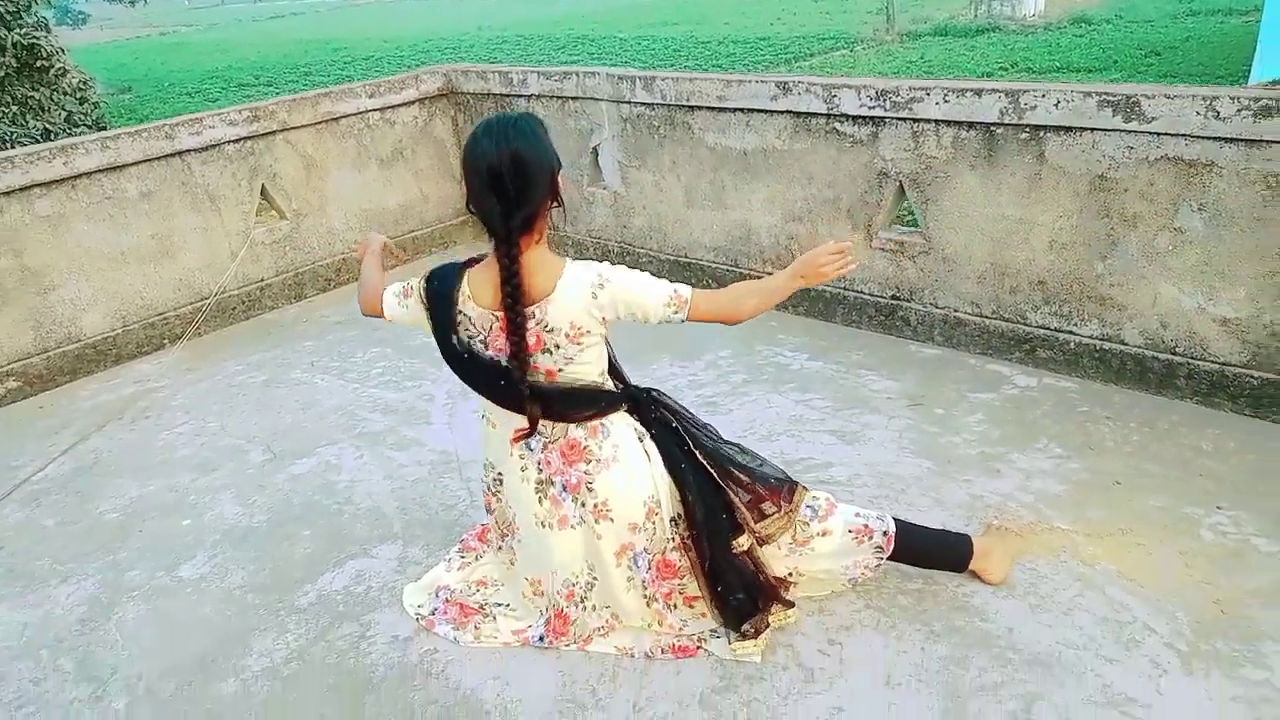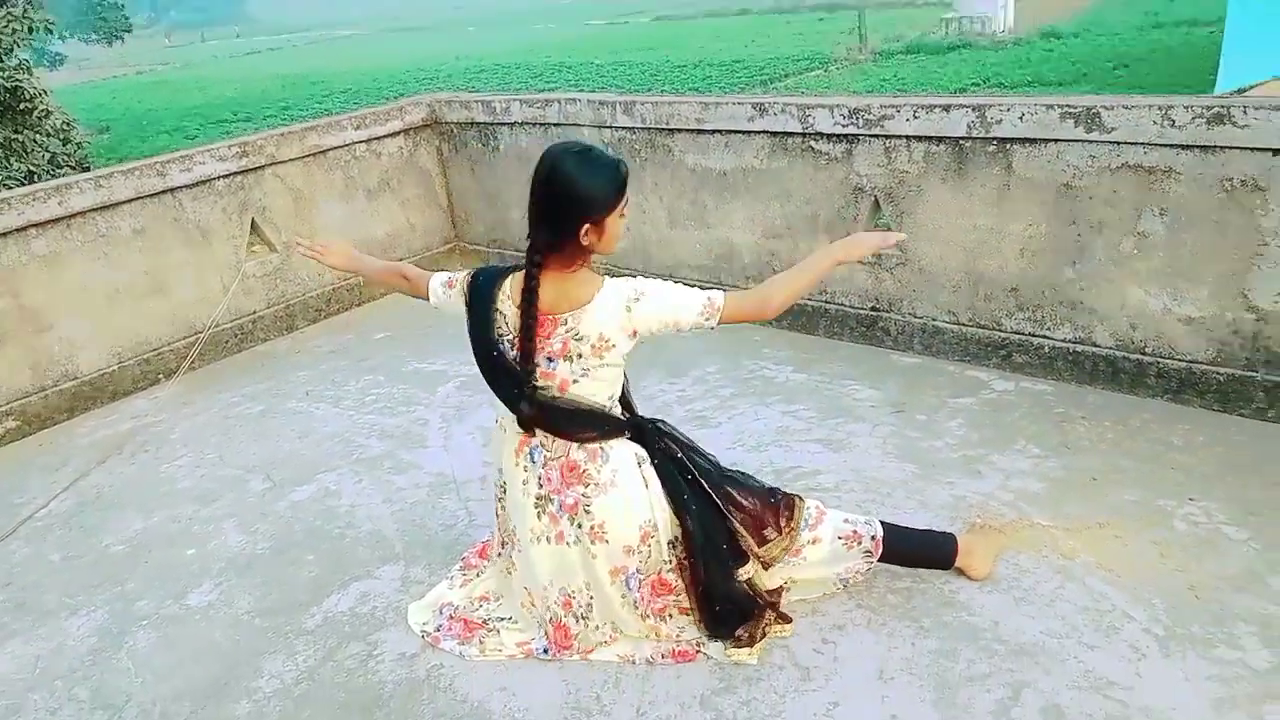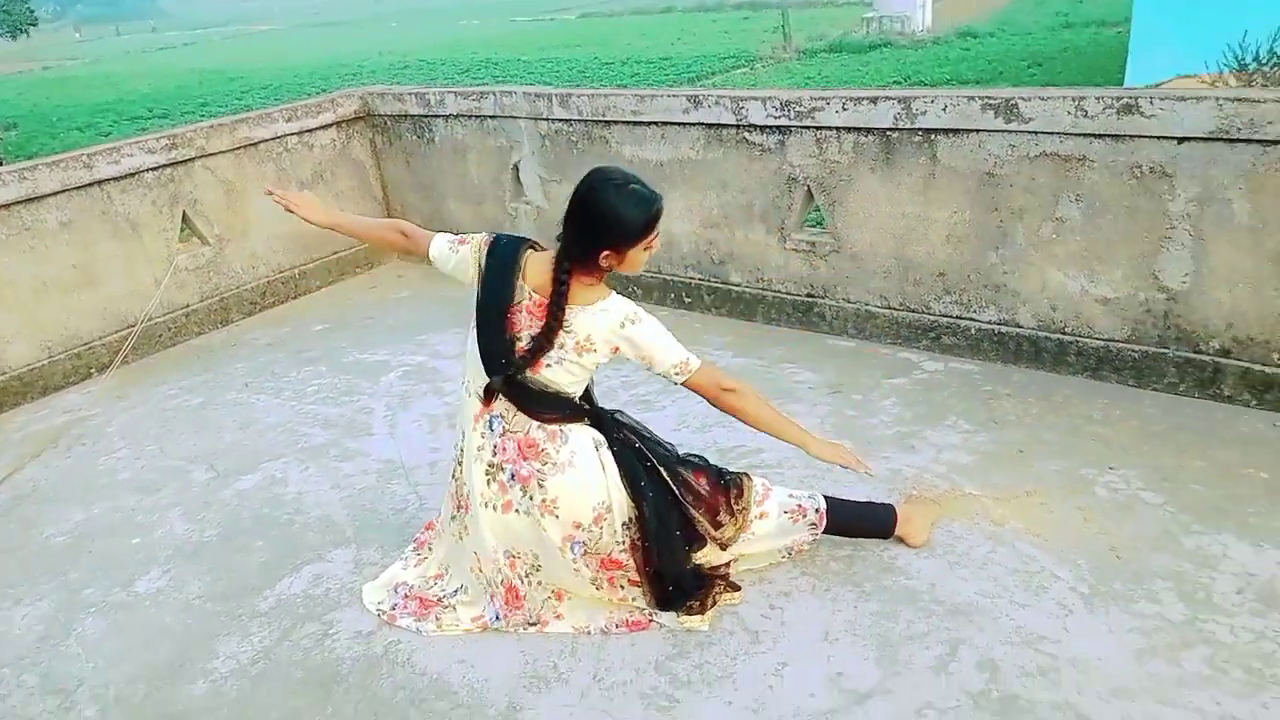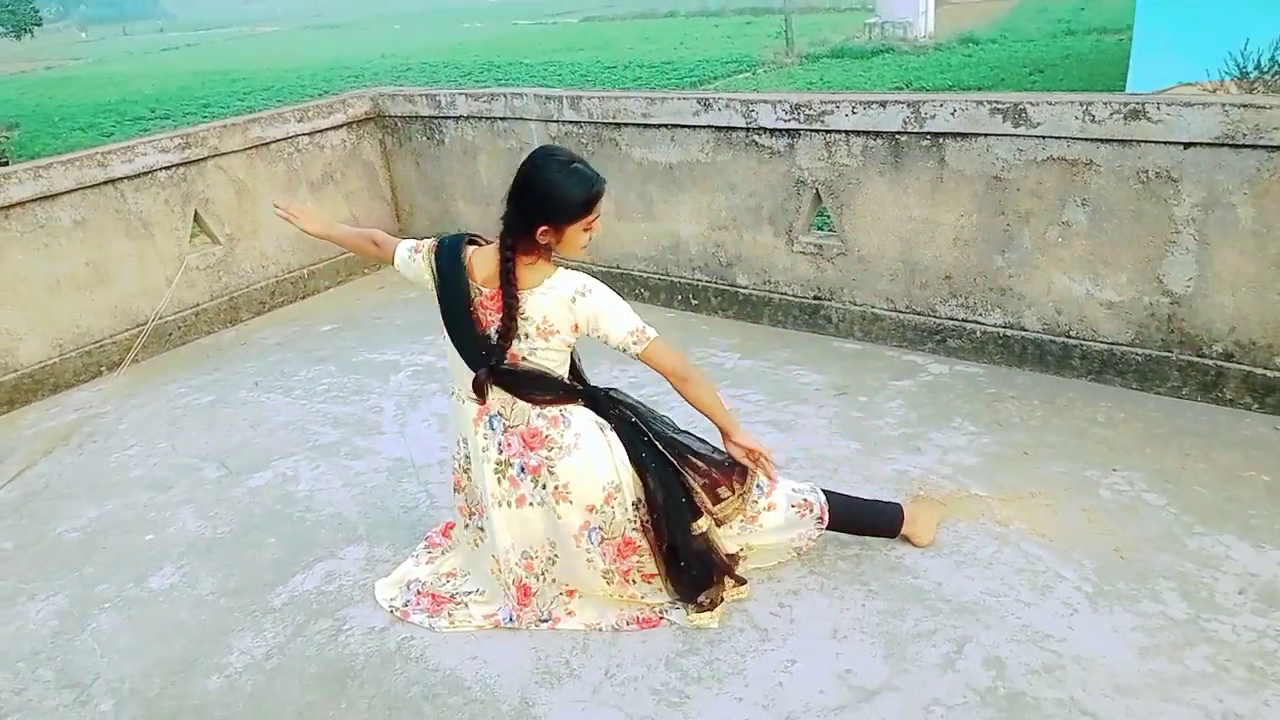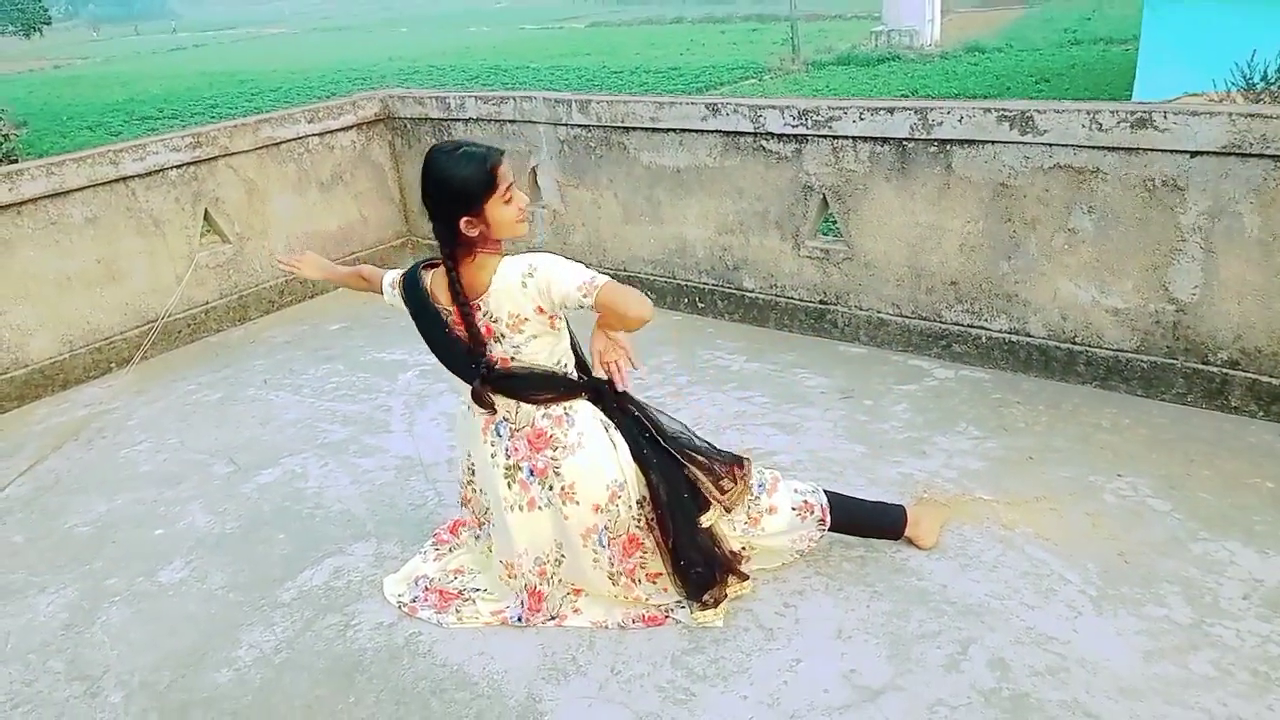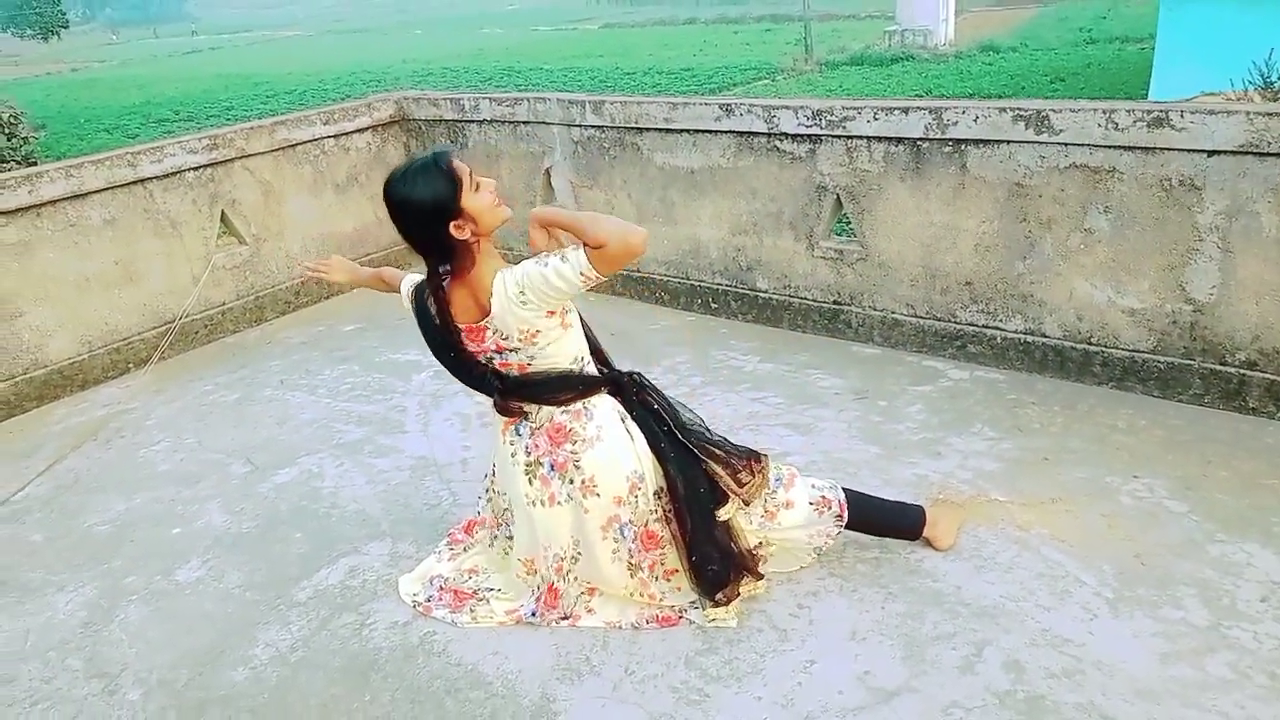
dt=0.4s
person 1, frame 1
left shoulder: (451, 291)
right shoulder: (591, 286)
left elbow: (371, 301)
right elbow: (733, 306)
left wrist: (372, 252)
right wrist: (800, 271)
left hip: (529, 489)
right hip: (612, 473)
right knee: (770, 512)
right ankle: (969, 552)
person 1, frame 2
left shoulder: (491, 294)
right shoulder: (624, 301)
left elbow: (414, 278)
right elbow: (759, 304)
left wrist: (352, 260)
right wrist: (837, 251)
left hip: (535, 504)
right hip: (615, 495)
right knee: (762, 522)
right ankle: (953, 550)
person 1, frame 3
left shoulder: (498, 259)
right shoulder: (618, 320)
left elbow: (408, 237)
right elbow: (722, 389)
left wrist: (323, 213)
right wrist: (811, 441)
left hip: (490, 477)
right hip: (567, 479)
right knee: (717, 499)
right ankle: (891, 521)
person 1, frame 4
left shoulder: (452, 261)
right shoulder: (577, 296)
left elbow: (380, 243)
right elbow: (676, 367)
left wrist: (320, 225)
right wrist: (732, 430)
left hip: (494, 470)
right hip: (571, 461)
right knee: (714, 486)
right ankle: (897, 519)
person 1, frame 5
left shoulder: (422, 287)
right shoulder: (531, 275)
left elbow: (374, 278)
right elbow: (636, 308)
left wrist: (324, 270)
right wrist: (605, 330)
left hip: (502, 465)
right hip: (577, 457)
right knee: (722, 489)
right ankle: (903, 522)
person 1, frame 6
left shoulder: (431, 299)
right shoulder: (525, 287)
left elbow: (392, 277)
right elbow: (630, 241)
left wrist: (352, 271)
right wrist: (552, 216)
left hip: (528, 462)
right hip: (600, 451)
right knee: (739, 486)
right ankle: (921, 522)
